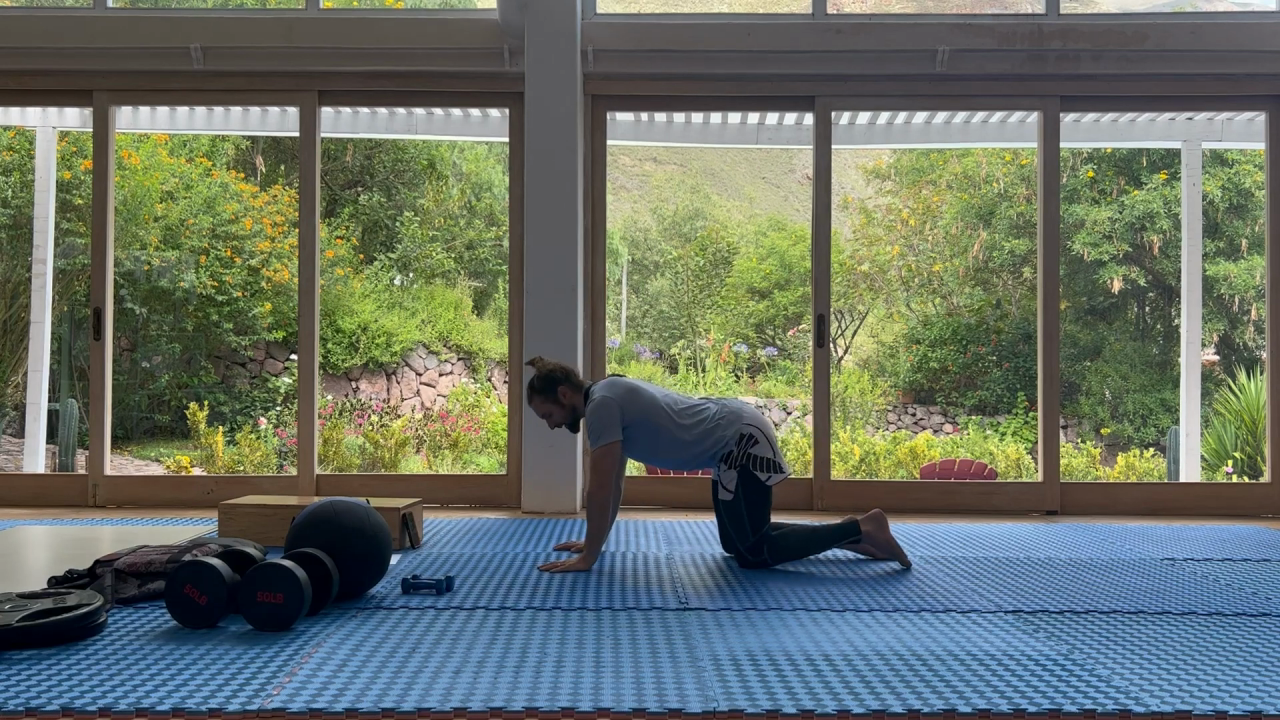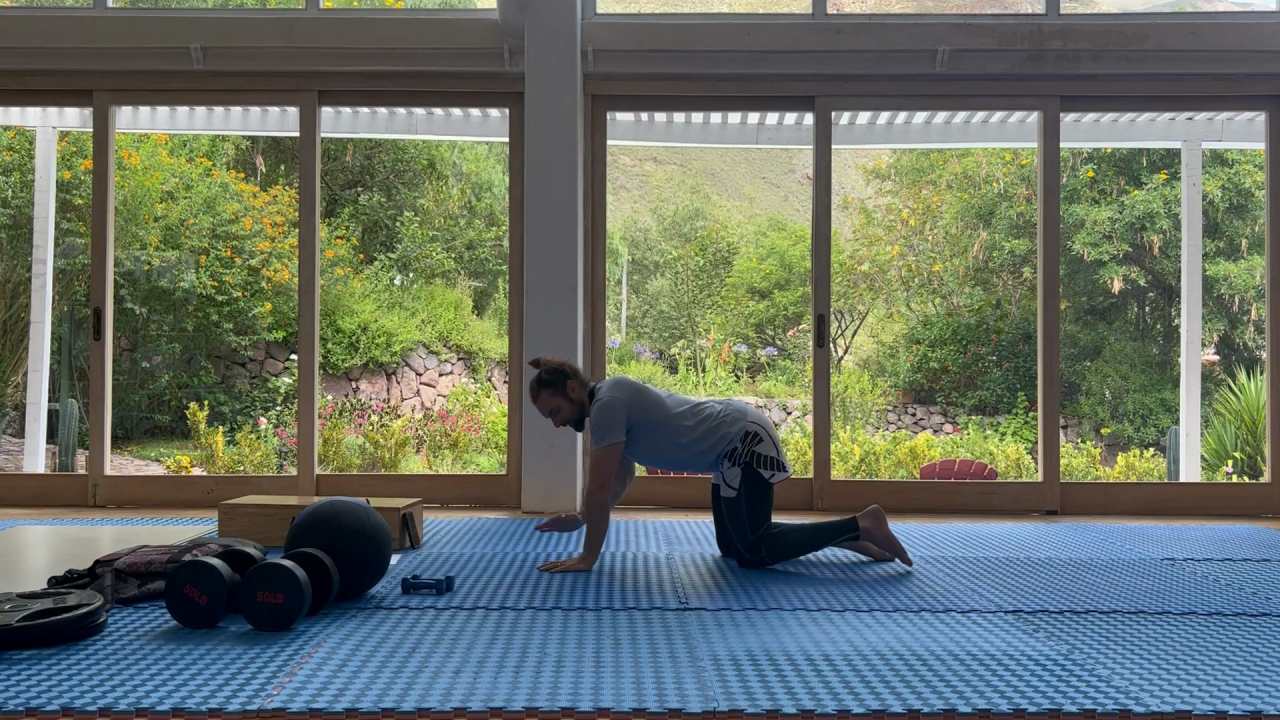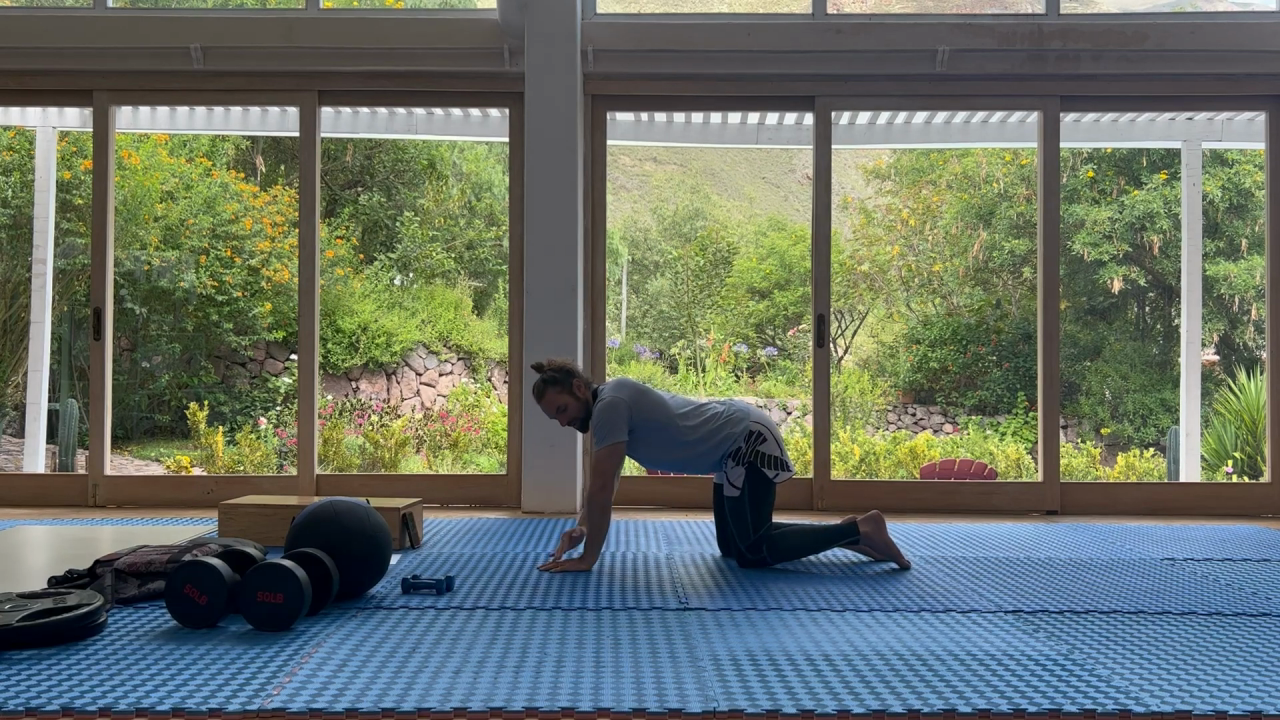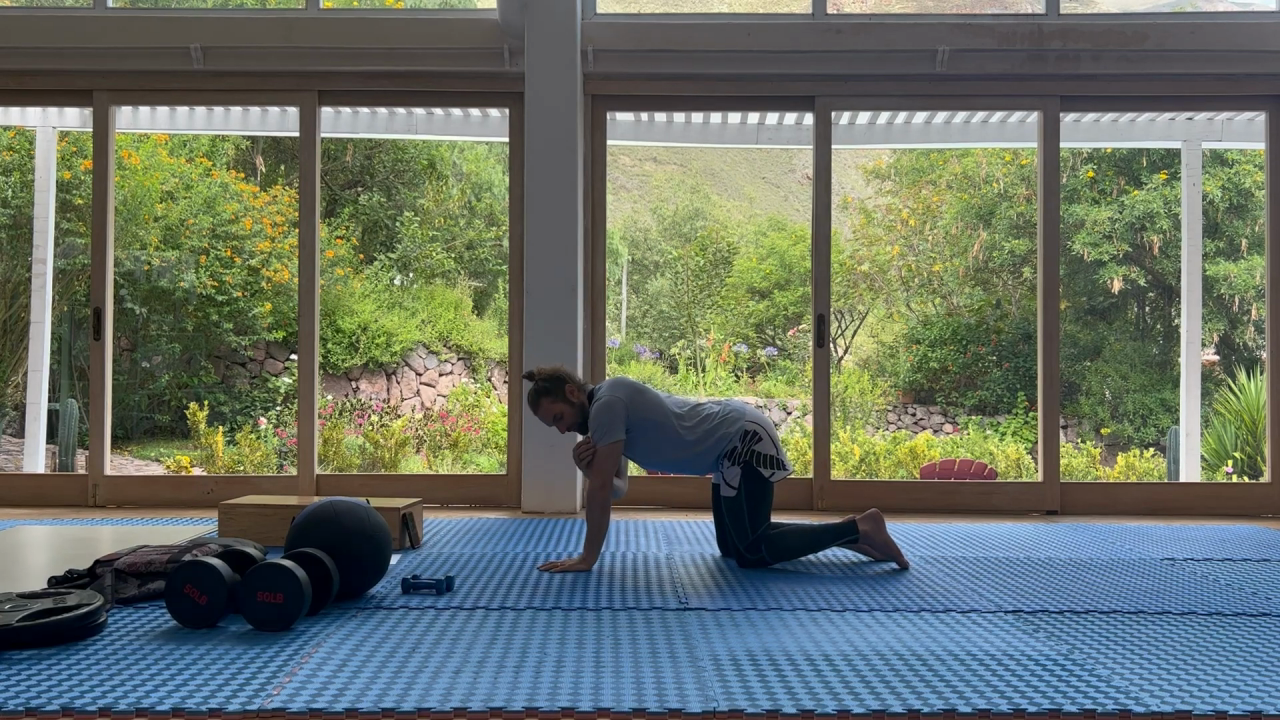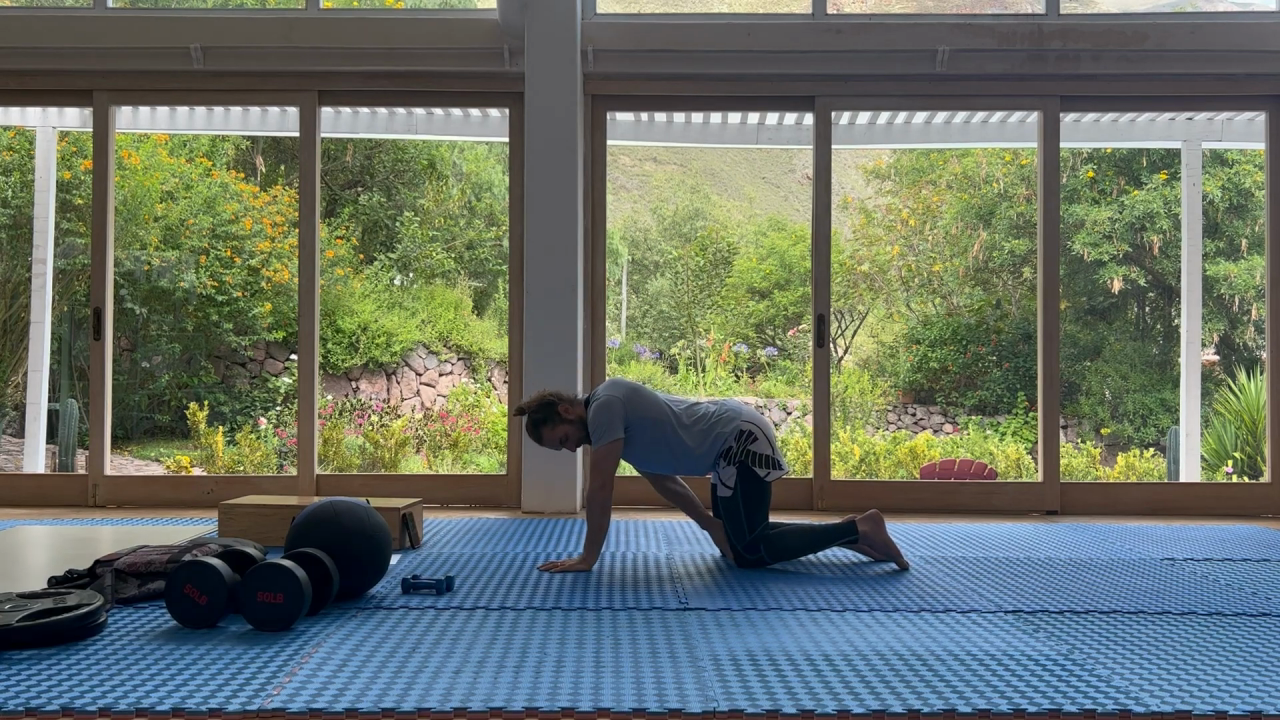
dt=0.5s
person 1, frame 1
left shoulder: (600, 405)
right shoulder: (612, 395)
left elbow: (600, 489)
right elbow: (614, 483)
left wrist: (588, 556)
right wrist: (595, 540)
left hip: (742, 441)
right hip: (735, 433)
left knee: (754, 553)
right knee: (737, 542)
left ankle: (861, 529)
right ankle: (847, 531)
person 1, frame 2
left shoulder: (606, 405)
right shoulder: (611, 401)
left elbow: (599, 488)
right elbow: (621, 479)
left wrist: (588, 557)
right wrist: (579, 517)
left hip: (744, 441)
right hip: (735, 440)
left knee: (752, 553)
right knee: (731, 544)
left ankle: (859, 524)
right ankle: (844, 533)
person 1, frame 3
left shoulder: (609, 405)
right shoulder: (610, 404)
left elbow: (600, 489)
right elbow: (603, 485)
left wrist: (588, 558)
right wrist: (580, 531)
left hip: (748, 439)
right hip: (737, 439)
left knee: (753, 553)
right knee: (731, 545)
left ankle: (858, 530)
right ankle: (845, 532)
person 1, frame 4
left shoulder: (605, 405)
right shoulder: (608, 406)
left elbow: (600, 491)
right elbow: (614, 484)
left wrist: (587, 558)
right wrist: (589, 464)
left hip: (744, 440)
right hip: (736, 440)
left knee: (752, 553)
right knee: (732, 545)
left ankle: (856, 528)
right ankle: (846, 533)
person 1, frame 5
left shoulder: (603, 407)
right shoulder: (614, 415)
left elbow: (600, 491)
right elbow: (664, 477)
left wrist: (587, 558)
right wrist: (708, 521)
left hip: (740, 437)
right hip: (733, 436)
left knee: (750, 552)
right knee: (736, 541)
left ankle: (857, 529)
right ankle: (847, 532)
